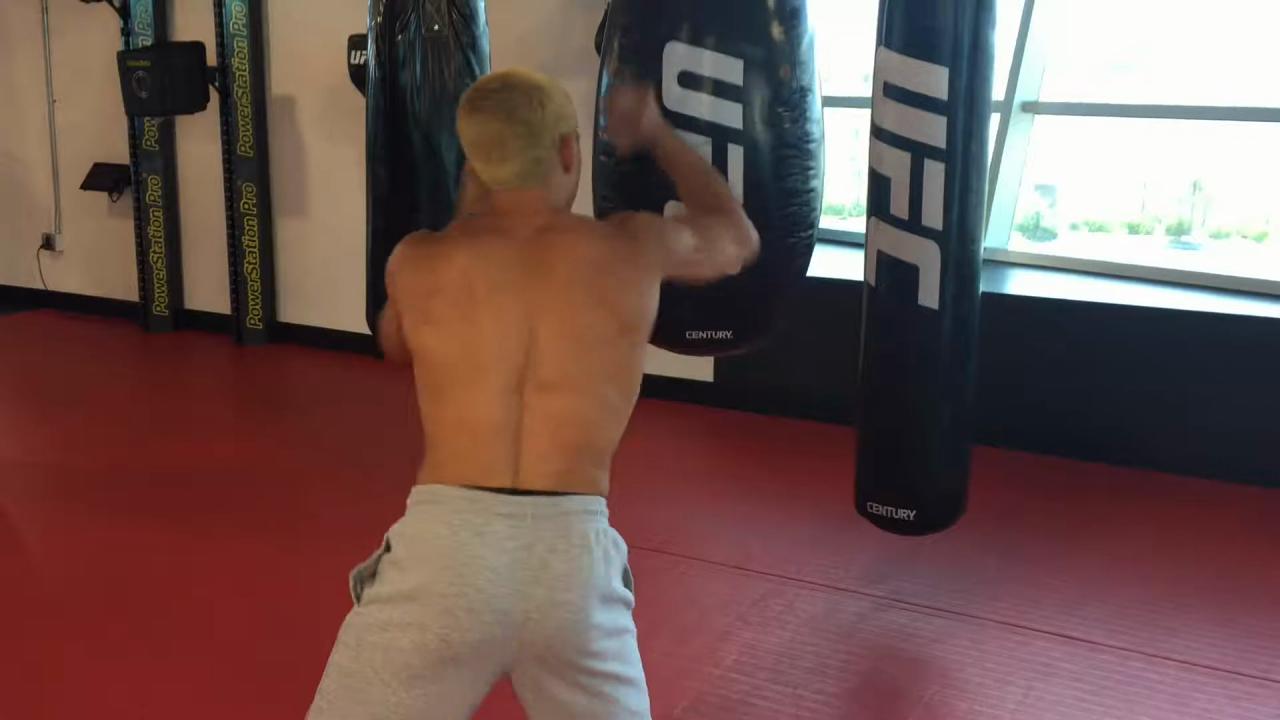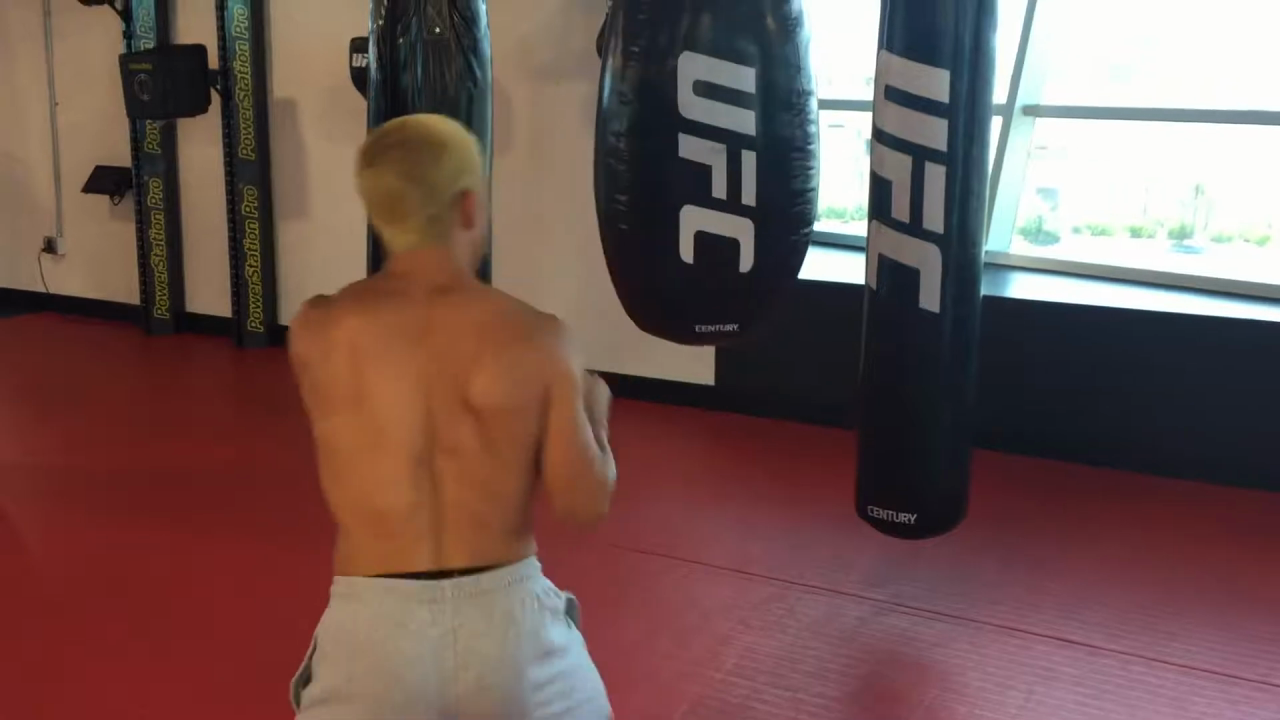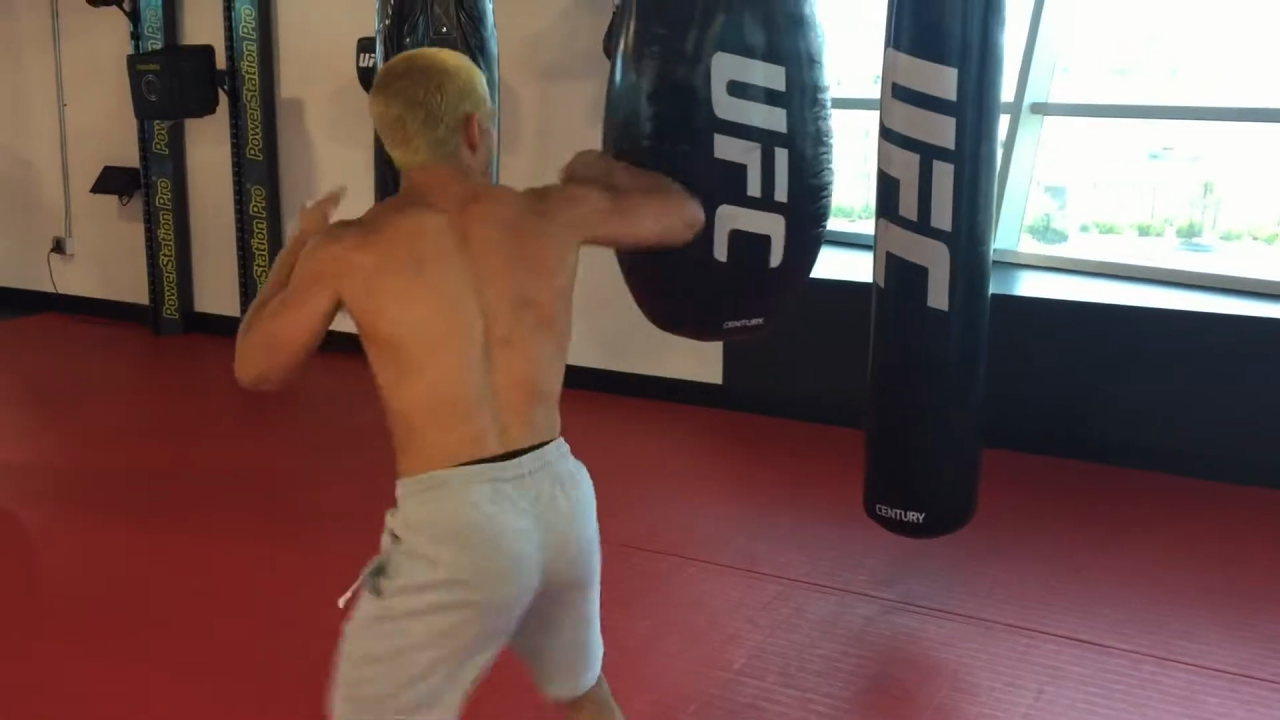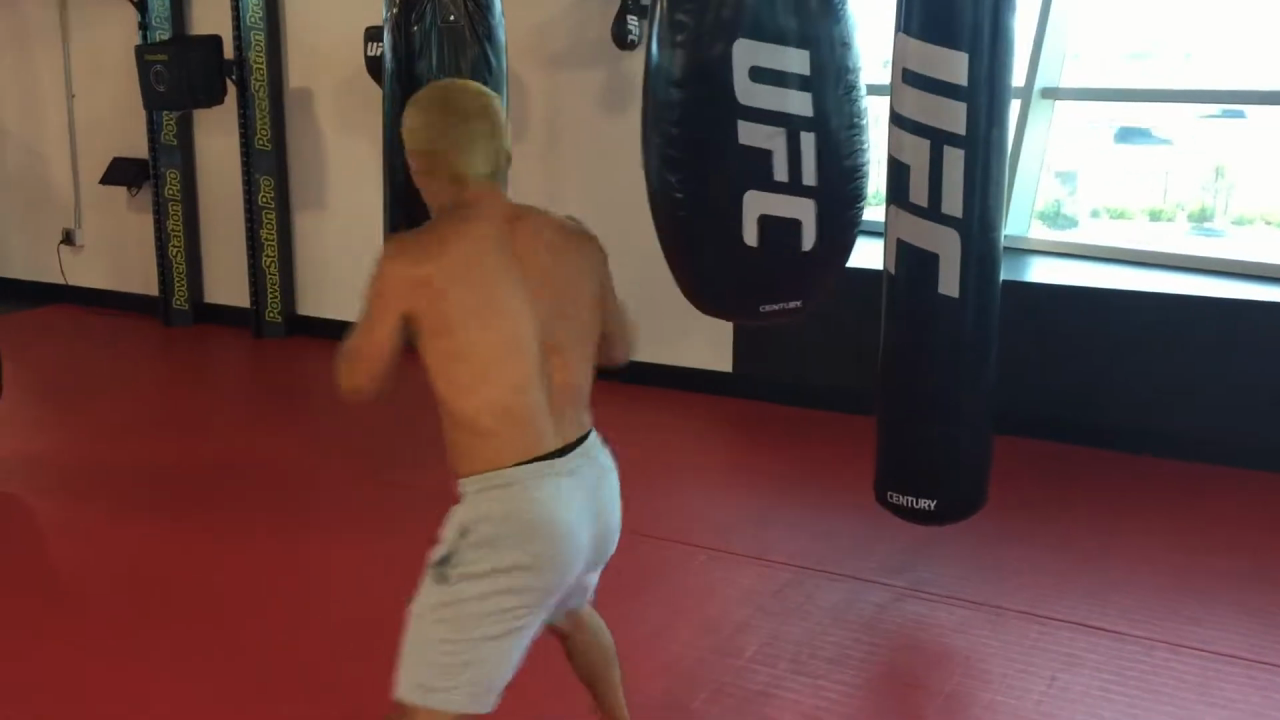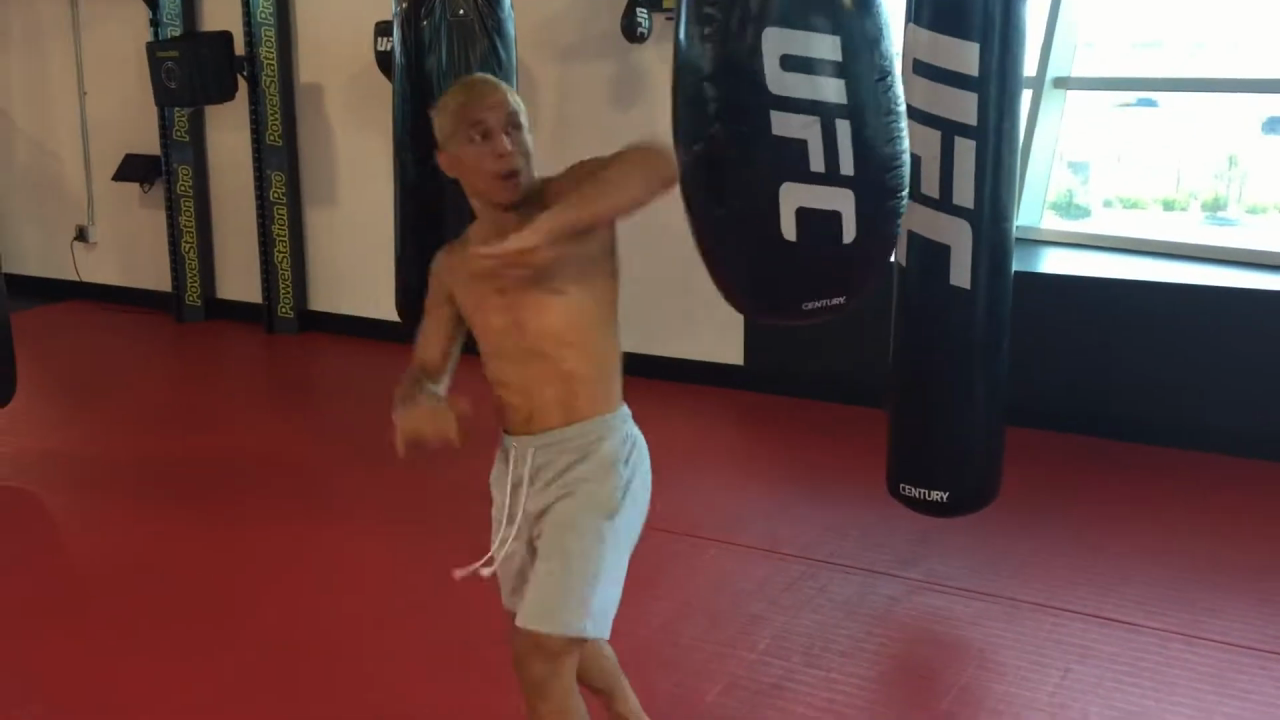
dt=0.3s
person 1, frame 1
left shoulder: (416, 261)
right shoulder: (637, 248)
right elbow: (738, 237)
right wrist: (657, 134)
left hip: (443, 550)
right hip: (575, 557)
person 1, frame 2
left shoulder: (318, 329)
right shoulder: (535, 339)
right elbow: (584, 501)
right wrist: (590, 411)
left hip: (372, 631)
right hip: (508, 620)
person 1, frame 3
left shoulder: (347, 249)
right shoulder: (552, 214)
left elbow: (256, 368)
right elbow: (685, 216)
left wrist: (298, 247)
right wrist: (602, 171)
left hip: (450, 526)
right hip: (556, 503)
person 1, frame 4
left shoulder: (413, 261)
right shoulder: (576, 243)
left elbow: (357, 382)
right elbow: (617, 347)
left hip: (512, 514)
right hip: (587, 489)
right knee: (567, 612)
person 1, frame 5
left shoulder: (576, 203)
right shoulder: (452, 264)
left elbow: (660, 164)
right elbow: (425, 373)
left wrist: (548, 226)
right wrist: (414, 407)
left hip: (598, 459)
right hip: (519, 464)
left knee: (542, 665)
right knee: (561, 631)
